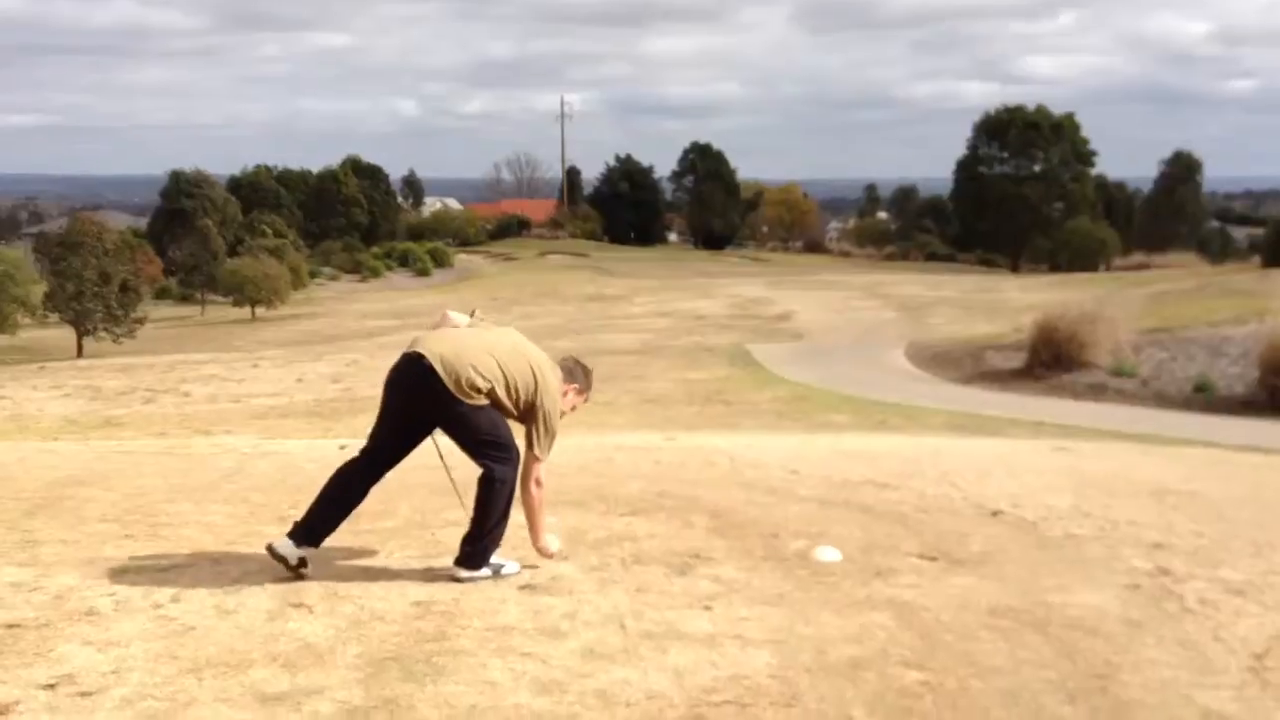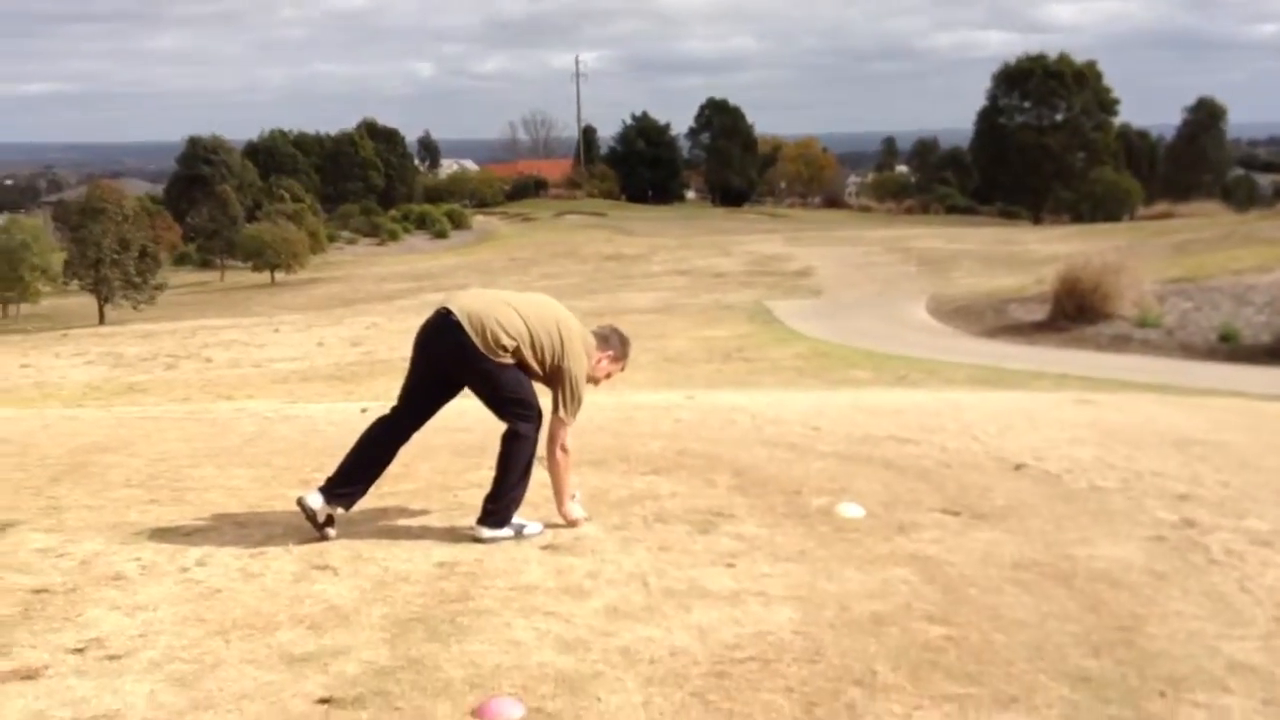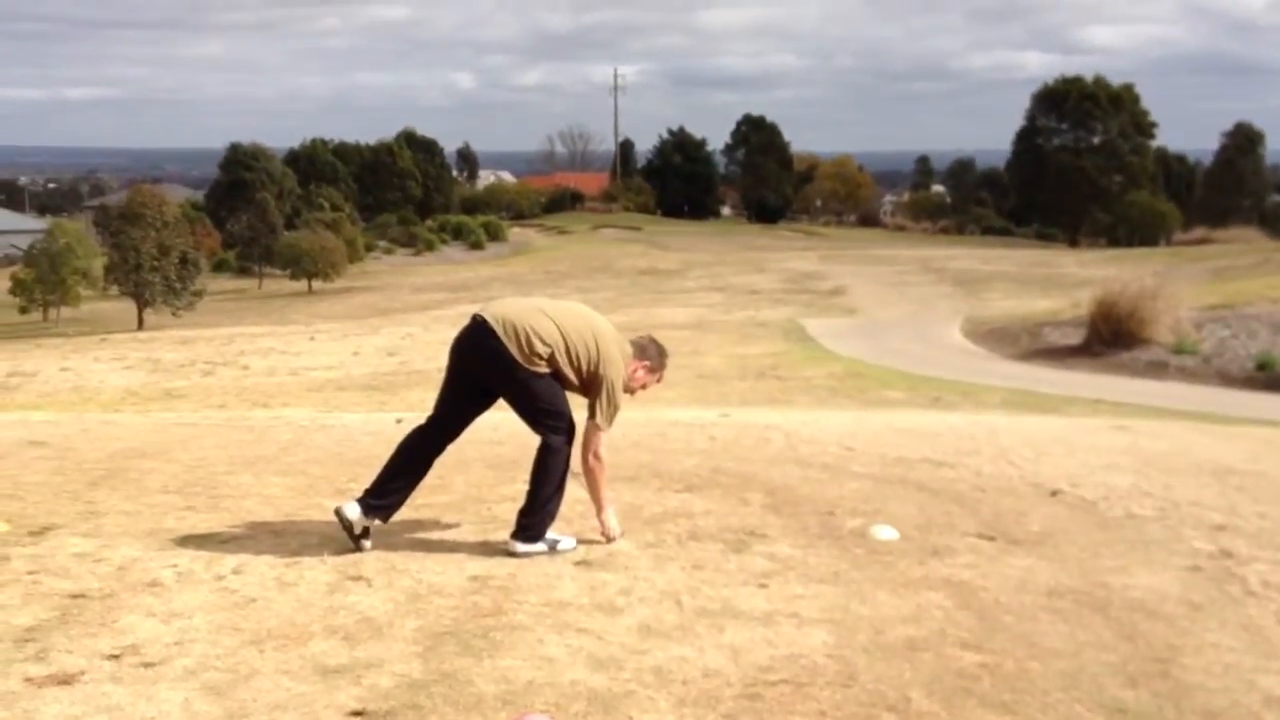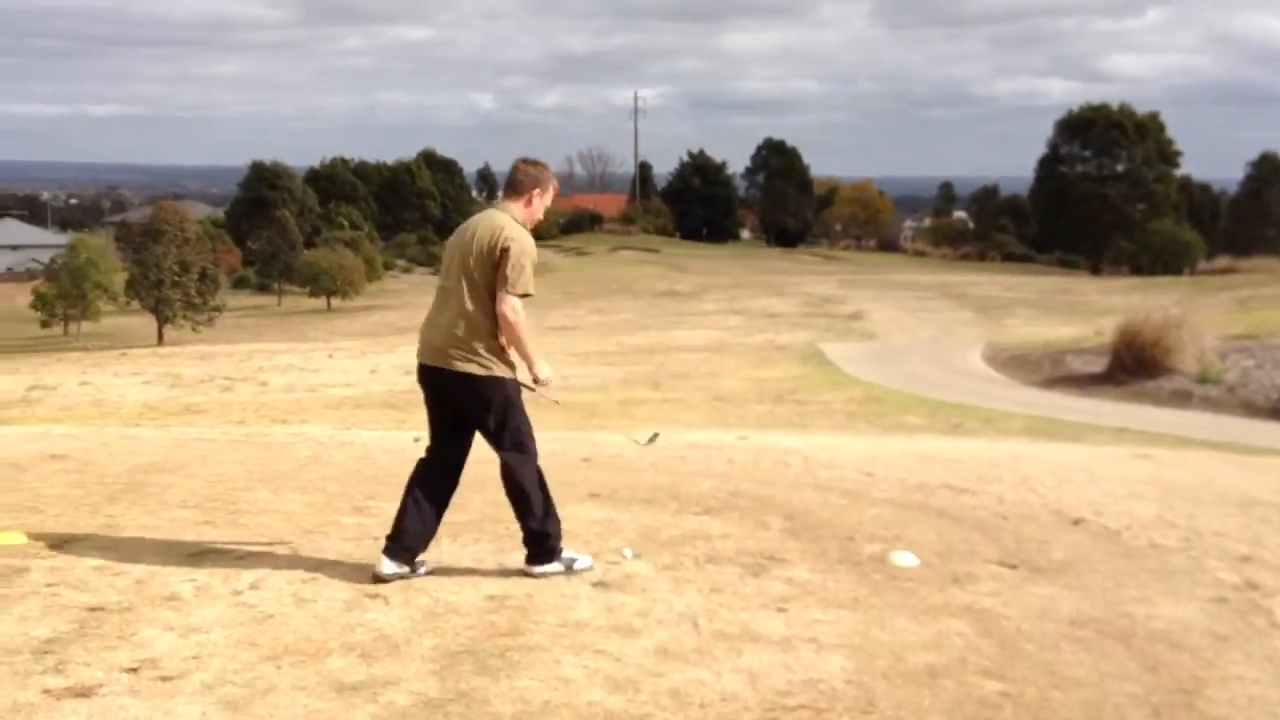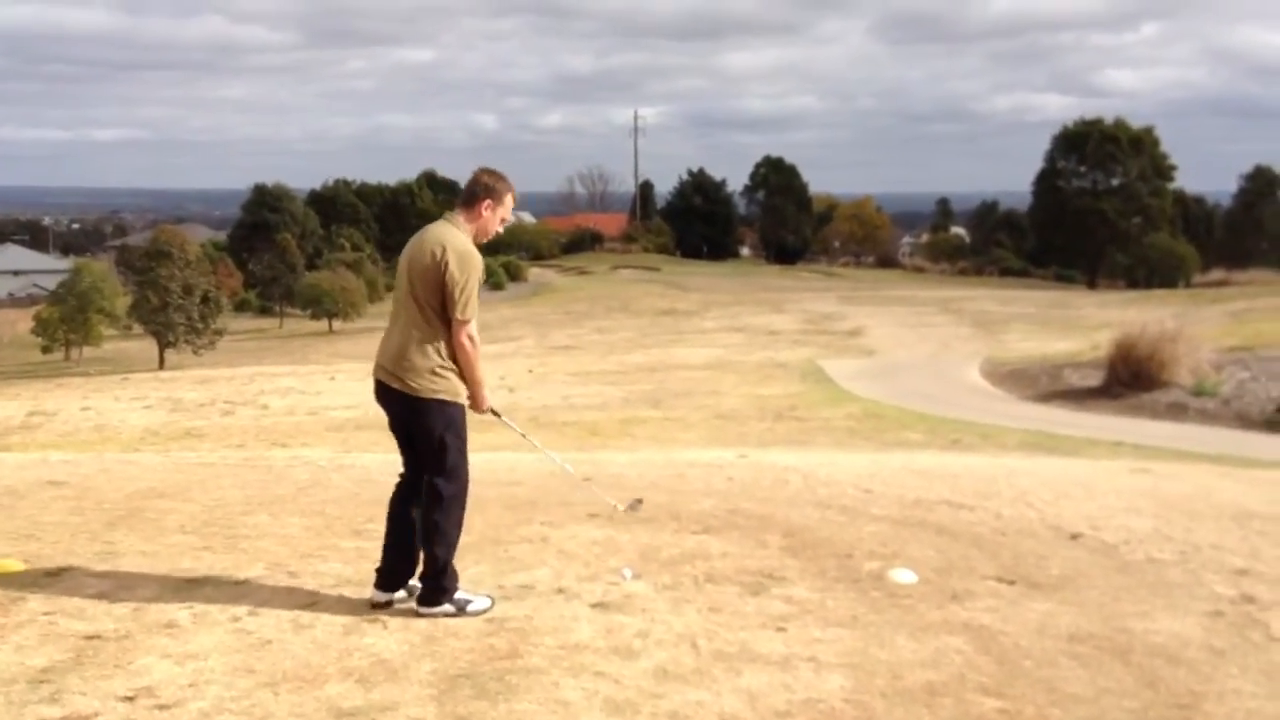
dt=1s
person 1, frame 1
left shoulder: (510, 337)
right shoulder: (548, 393)
left elbow: (449, 318)
right elbow: (532, 479)
right wrist: (540, 537)
left hip: (411, 364)
right hip: (454, 382)
left knee: (374, 459)
right knee: (502, 462)
left ankle: (297, 543)
right ankle: (474, 562)
person 1, frame 2
left shoulder: (567, 330)
right shoulder: (577, 358)
right elbow: (558, 444)
right wrist: (565, 503)
left hip: (444, 321)
right hip: (479, 338)
left knee: (403, 417)
right knee: (526, 421)
left ankle: (327, 499)
right ankle: (496, 521)
person 1, frame 3
left shoulder: (606, 341)
right shoulder: (613, 366)
right elbow: (592, 452)
right wrist: (604, 511)
left hip: (480, 331)
right hip: (516, 348)
left knee: (439, 428)
right knee: (559, 434)
left ankle: (365, 510)
right ankle: (531, 535)
person 1, frame 4
left shoulder: (468, 227)
right shoulder: (517, 239)
right elbow: (507, 310)
left wrist: (510, 355)
right wrist: (535, 363)
left hip: (434, 358)
right hip: (479, 365)
left knee: (441, 456)
right knee: (518, 454)
left ankle: (398, 554)
right ankle: (546, 554)
person 1, frame 5
left shoulder: (425, 237)
right shoulder: (463, 253)
right elbow: (464, 336)
left wrist: (463, 384)
right wrist: (480, 392)
left hip: (392, 375)
right hip: (430, 385)
left knee: (416, 481)
right knee: (447, 486)
left ankle: (392, 580)
right ankle: (437, 593)
